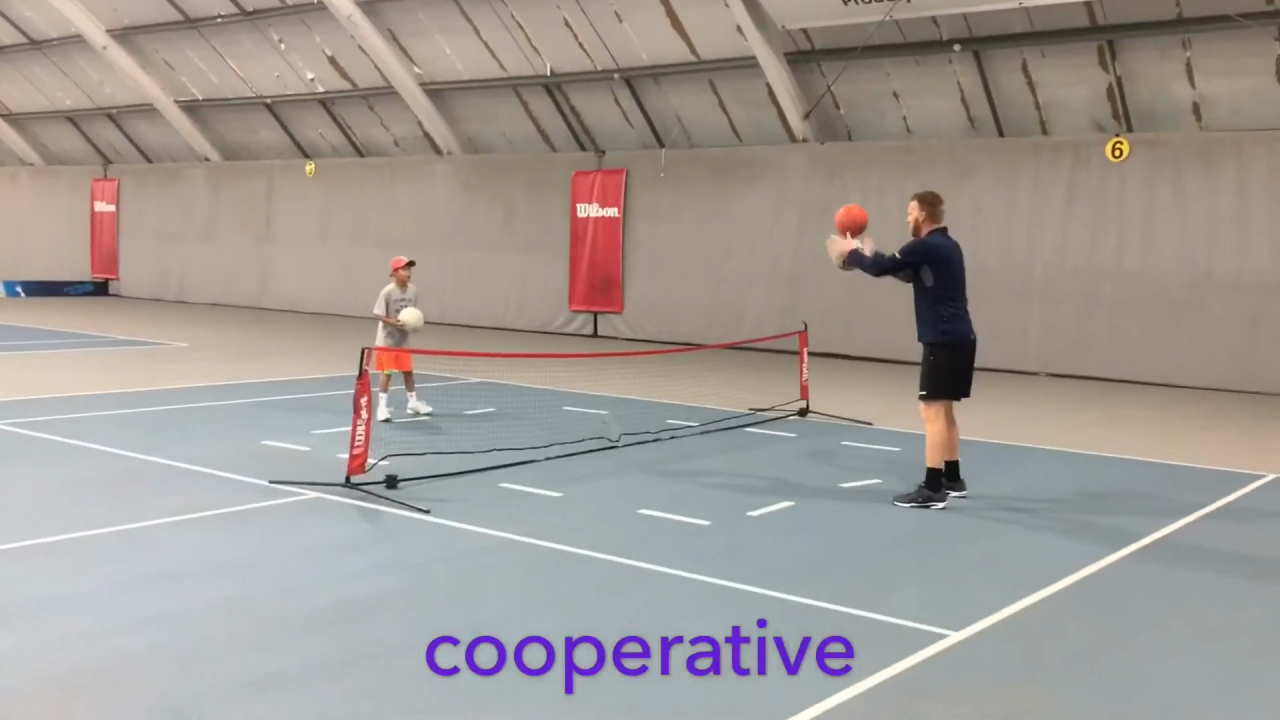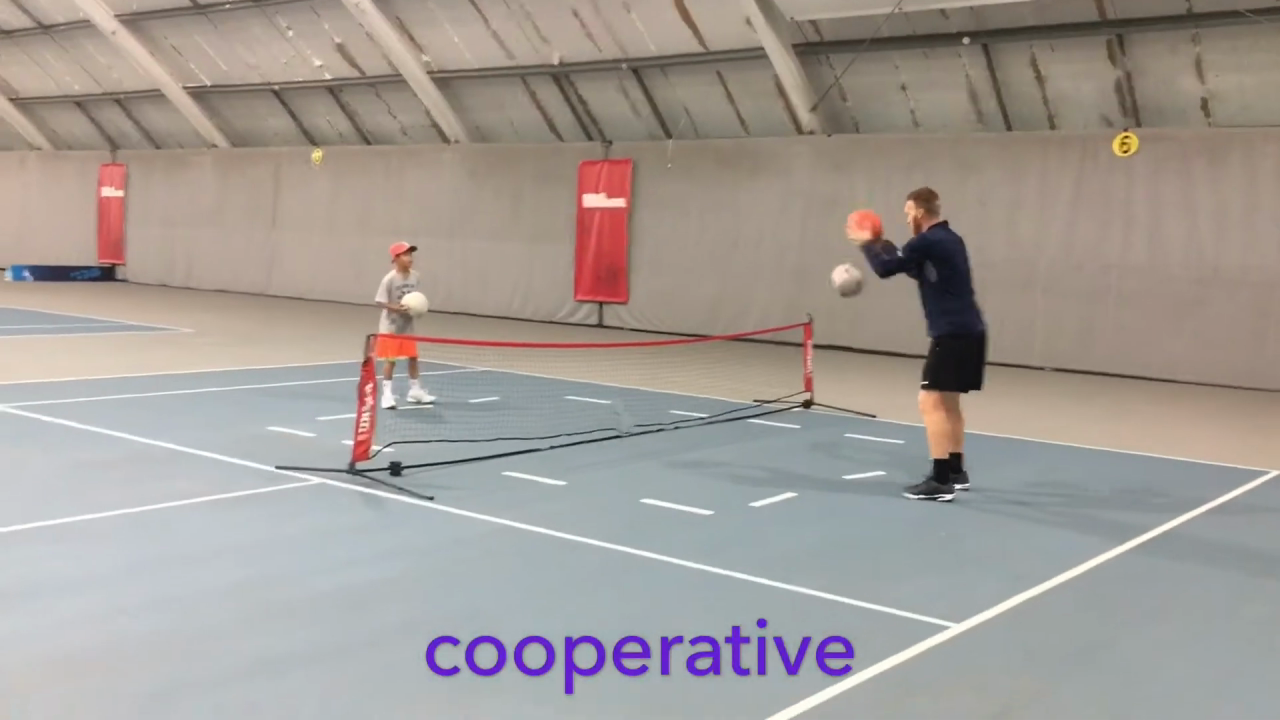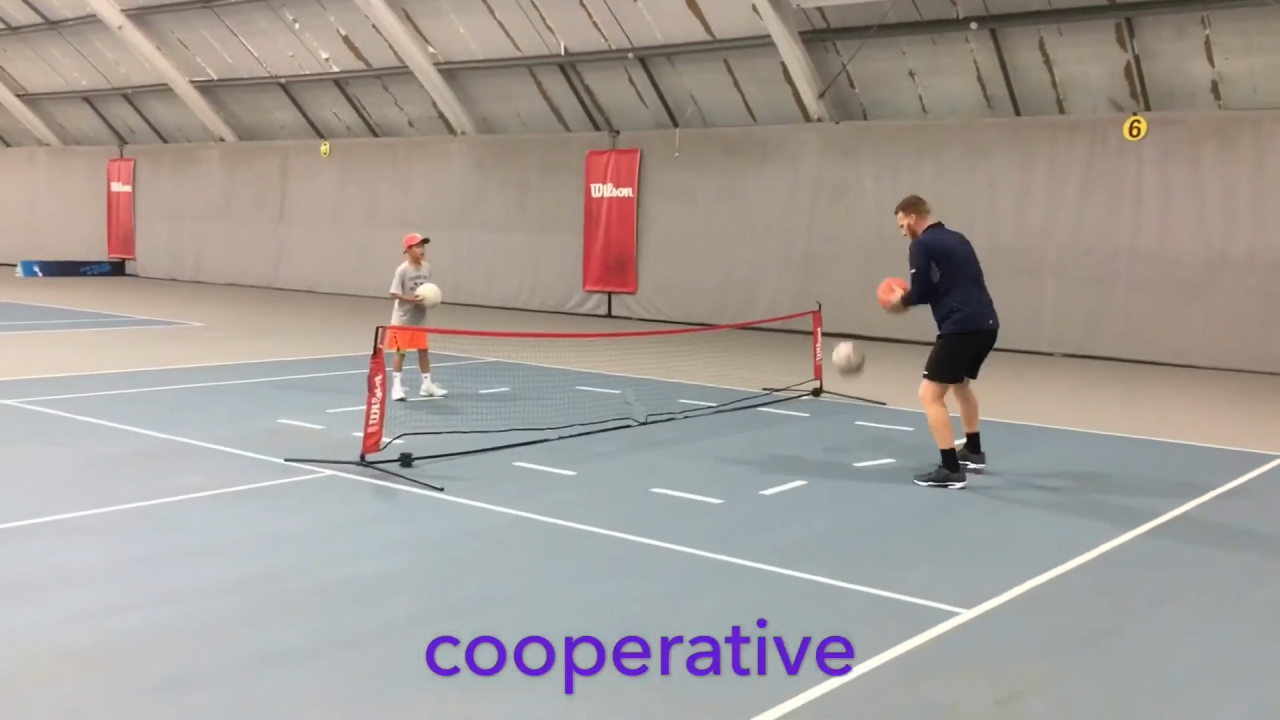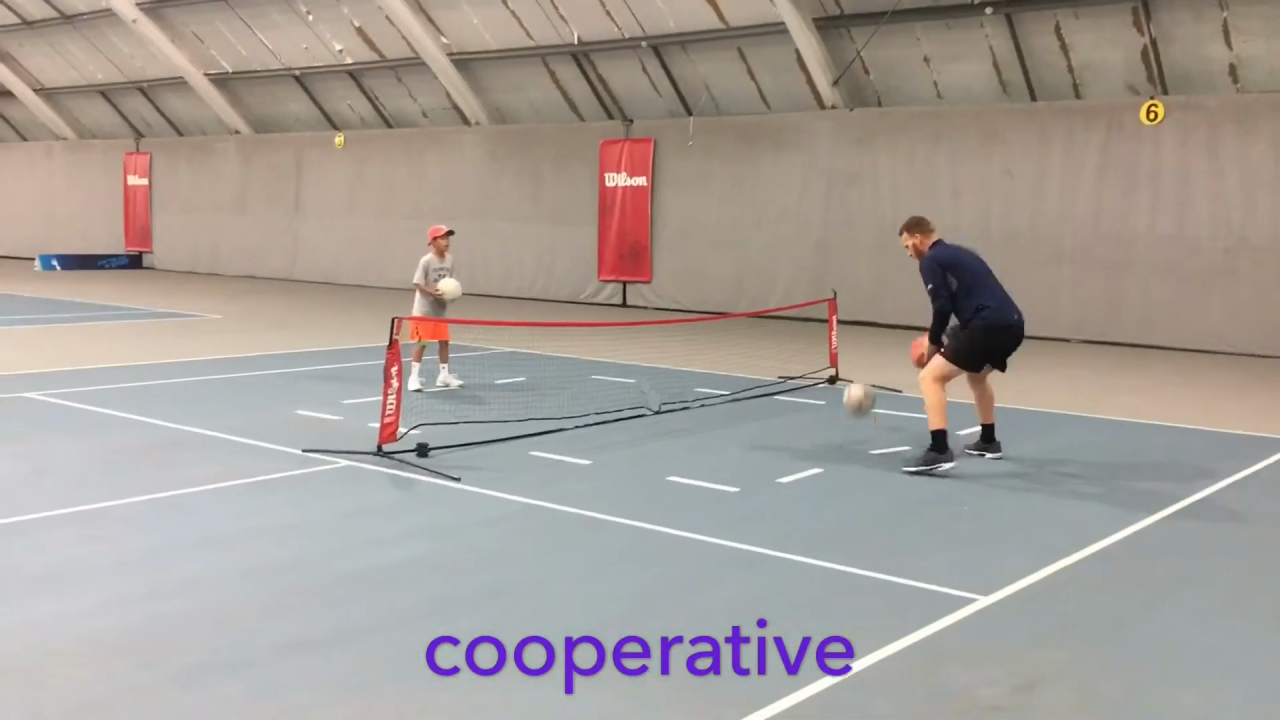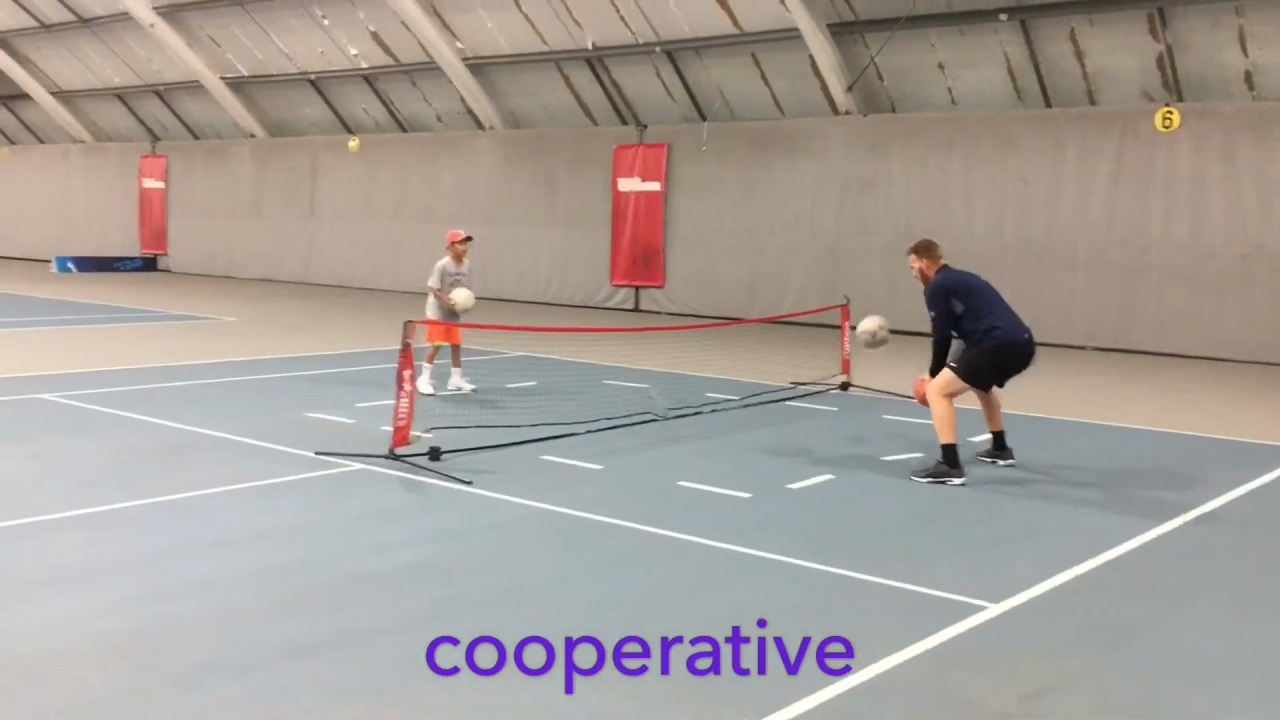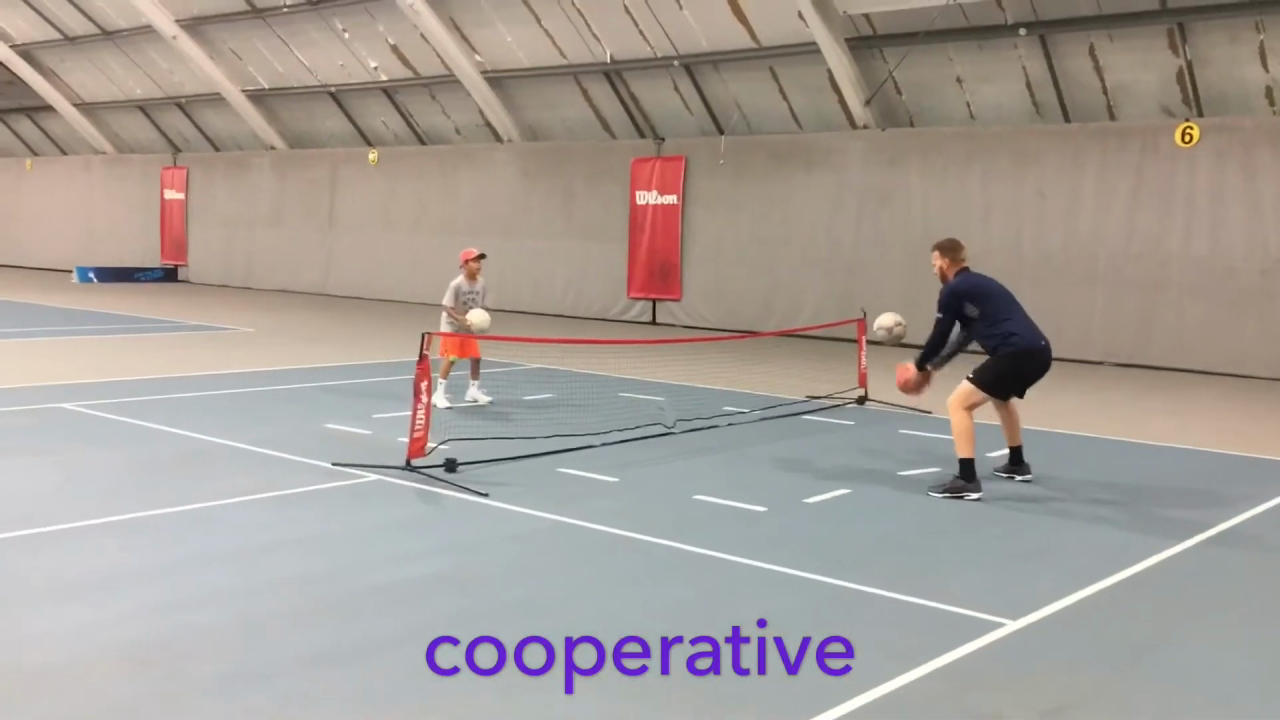
dt=0.2s
person 1, frame 1
left shoulder: (925, 246)
right shoulder: (946, 246)
left elbow: (880, 268)
right elbow: (910, 274)
left wrist: (850, 252)
right wrist: (870, 252)
left hip: (943, 341)
right hip: (958, 338)
left knee: (932, 412)
right knee: (943, 410)
left ankle: (932, 489)
right ankle: (952, 479)
person 1, frame 2
left shoulder: (927, 241)
right shoulder: (949, 239)
left elbow: (885, 268)
right elbow: (917, 268)
left wrist: (867, 244)
right wrist: (882, 245)
left hip: (952, 334)
right hip: (970, 331)
left knee: (931, 402)
right knee: (949, 402)
left ankle: (941, 481)
right ankle: (956, 471)
person 1, frame 3
left shoulder: (923, 245)
right shoulder: (956, 239)
left elbow: (920, 293)
left wrist: (902, 300)
right wrist: (910, 296)
left hip: (961, 329)
right hip: (985, 324)
left knee: (930, 395)
right knee: (960, 384)
left ankle: (951, 469)
right ankle: (973, 450)
person 1, frame 4
left shoulder: (931, 260)
right shoulder: (957, 254)
left elbow: (942, 307)
left wrist: (933, 342)
right wrist: (946, 340)
left hip: (990, 326)
right hip: (1012, 324)
left knee: (930, 378)
right knee: (976, 374)
left ankle: (939, 451)
right ankle: (988, 441)
person 1, frame 5
left shoulder: (936, 286)
right shoulder: (962, 279)
left elbow: (942, 336)
left wrist: (934, 374)
right wrist: (950, 369)
left hip: (1001, 346)
right hip: (1022, 344)
left knee: (937, 392)
right knee: (980, 382)
left ankle: (950, 465)
right ankle: (1000, 449)
person 1, frame 6
left shoulder: (953, 290)
right shoulder: (978, 284)
left elbow: (939, 337)
right elbow: (965, 335)
left wrist: (920, 368)
right wrist: (933, 365)
left hip: (1017, 354)
right hip: (1039, 352)
left knee: (958, 404)
right knee: (1000, 396)
left ankle: (966, 479)
right ankle: (1017, 464)
